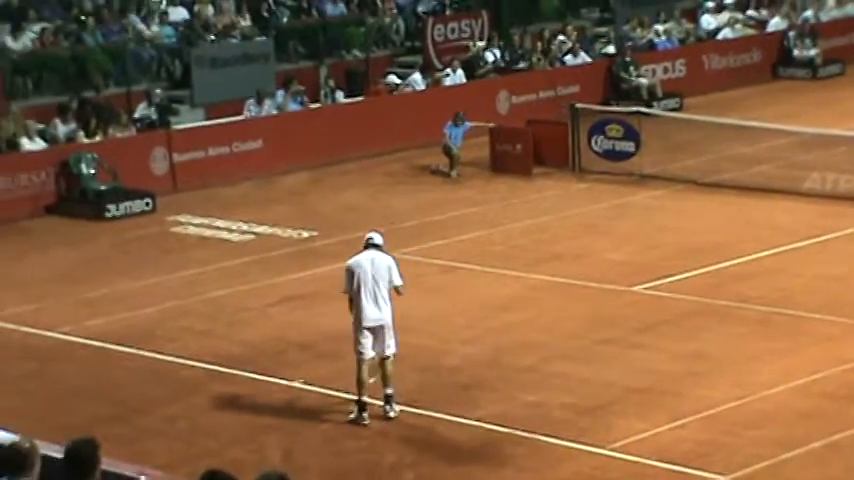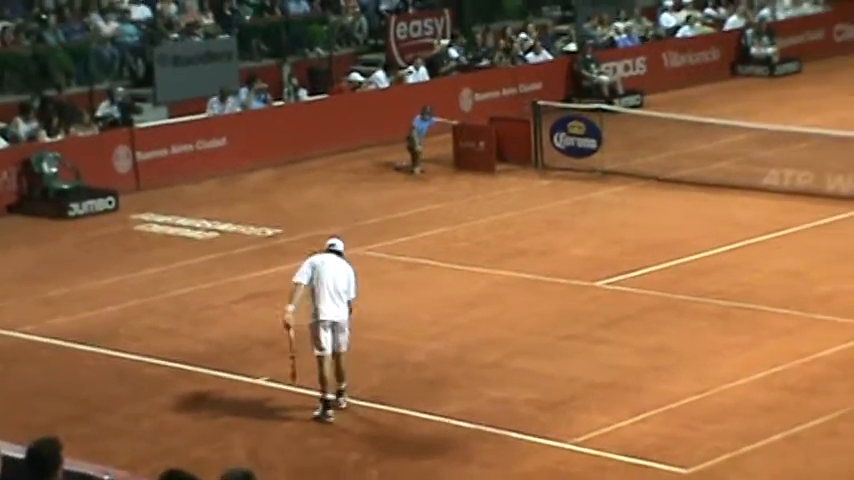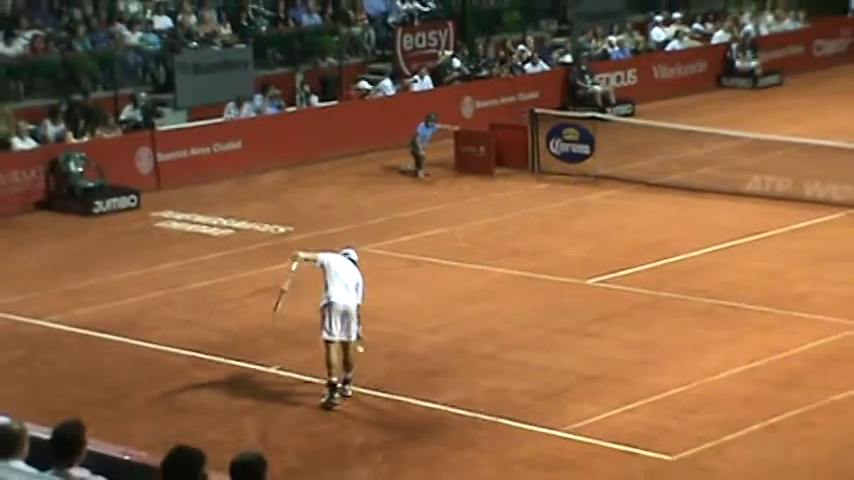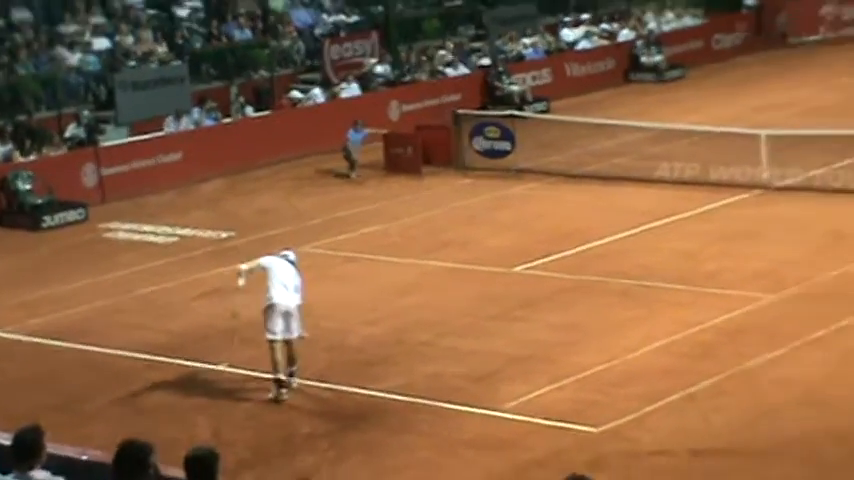
dt=0.4s
person 1, frame 1
left shoulder: (352, 264)
right shoulder: (387, 260)
left elbow: (350, 298)
right elbow: (400, 291)
left wrist: (355, 319)
left hip: (362, 319)
right hip: (384, 318)
left knee: (363, 363)
right knee: (386, 360)
left ankle: (362, 410)
right ankle: (389, 406)
person 1, frame 2
left shoulder: (314, 261)
right shoulder: (347, 267)
left elbow: (299, 285)
right elbow: (351, 302)
left wrist: (290, 309)
left hip: (322, 316)
right hip: (341, 316)
left knee: (324, 360)
right knee: (339, 356)
left ankle: (327, 407)
right ankle: (341, 396)
person 1, frame 3
left shoulder: (331, 257)
right shoulder: (357, 273)
left elbow: (315, 256)
right elbow: (357, 306)
left wrist: (300, 256)
right wrist: (358, 328)
left hip: (333, 302)
right hip: (350, 305)
left knee: (331, 345)
right knee: (348, 345)
left ankle: (333, 391)
right ankle: (346, 385)
person 1, frame 4
left shoulder: (271, 260)
right shoulder: (295, 273)
left elbow: (257, 263)
right elbow: (298, 302)
left wrist: (244, 268)
right wrist: (300, 328)
left hip: (275, 303)
right hip: (291, 304)
left knee: (275, 343)
right knee: (291, 341)
left ankle: (280, 386)
right ankle: (291, 377)
